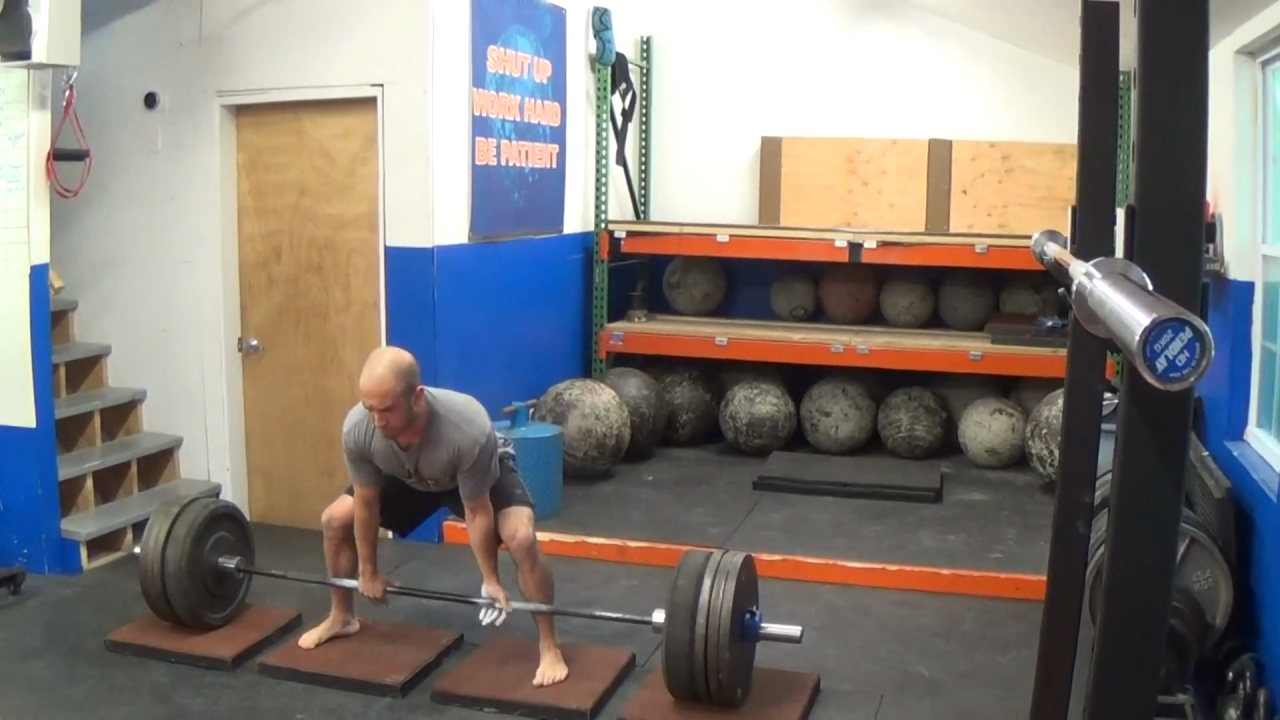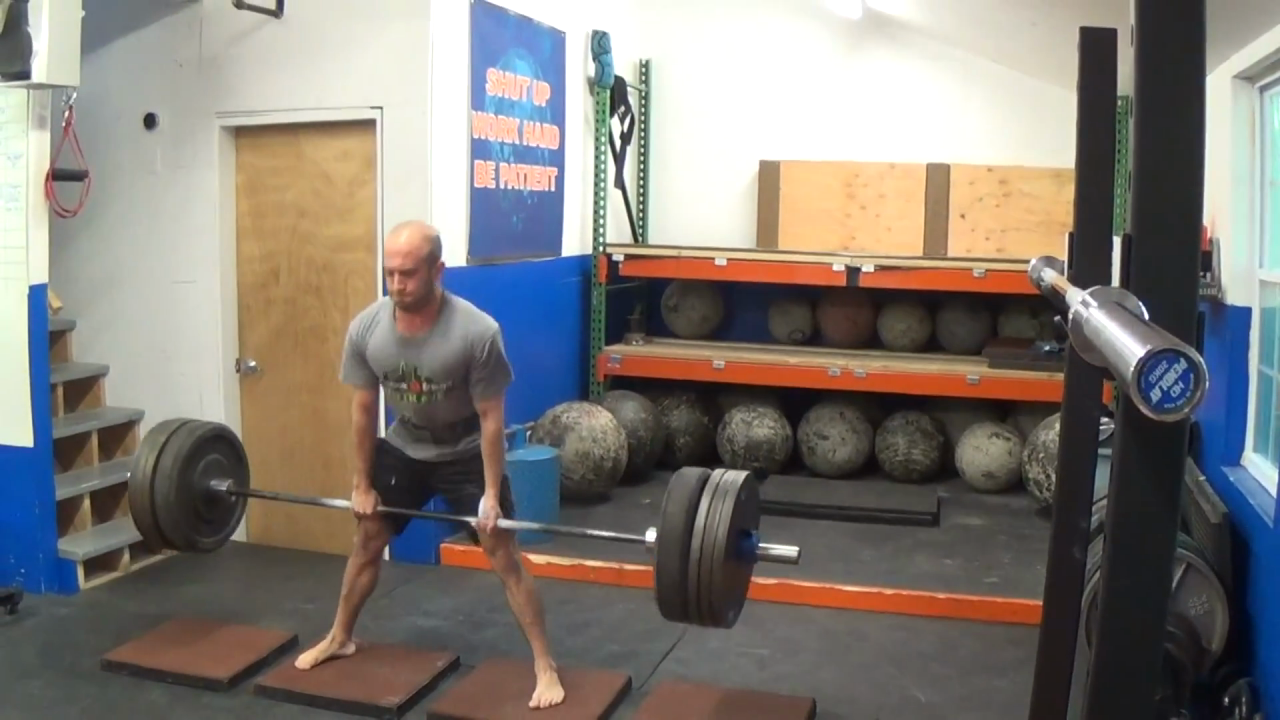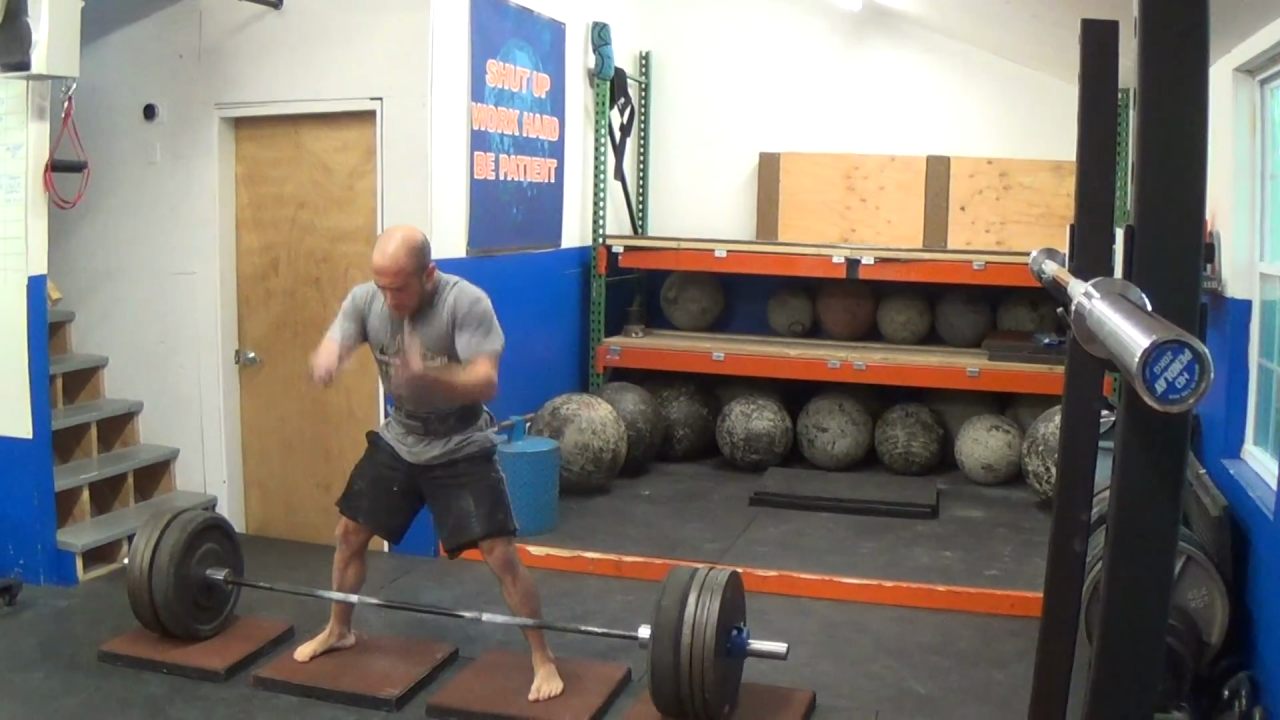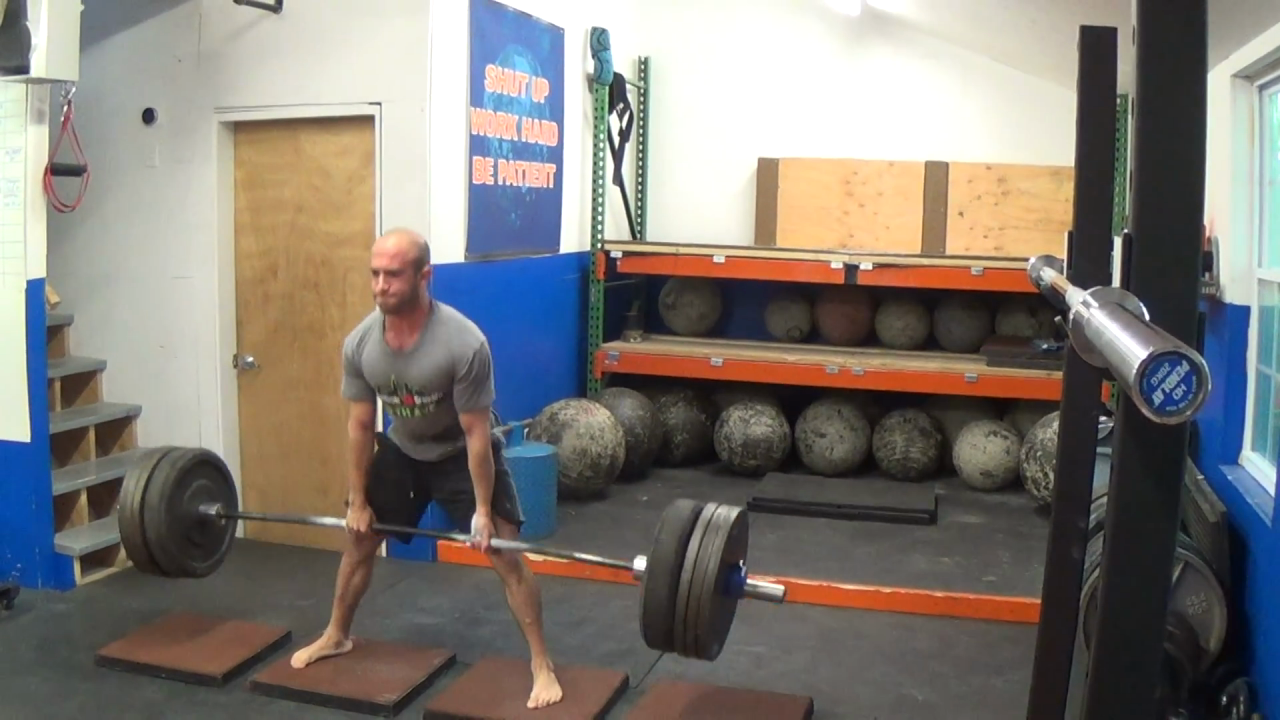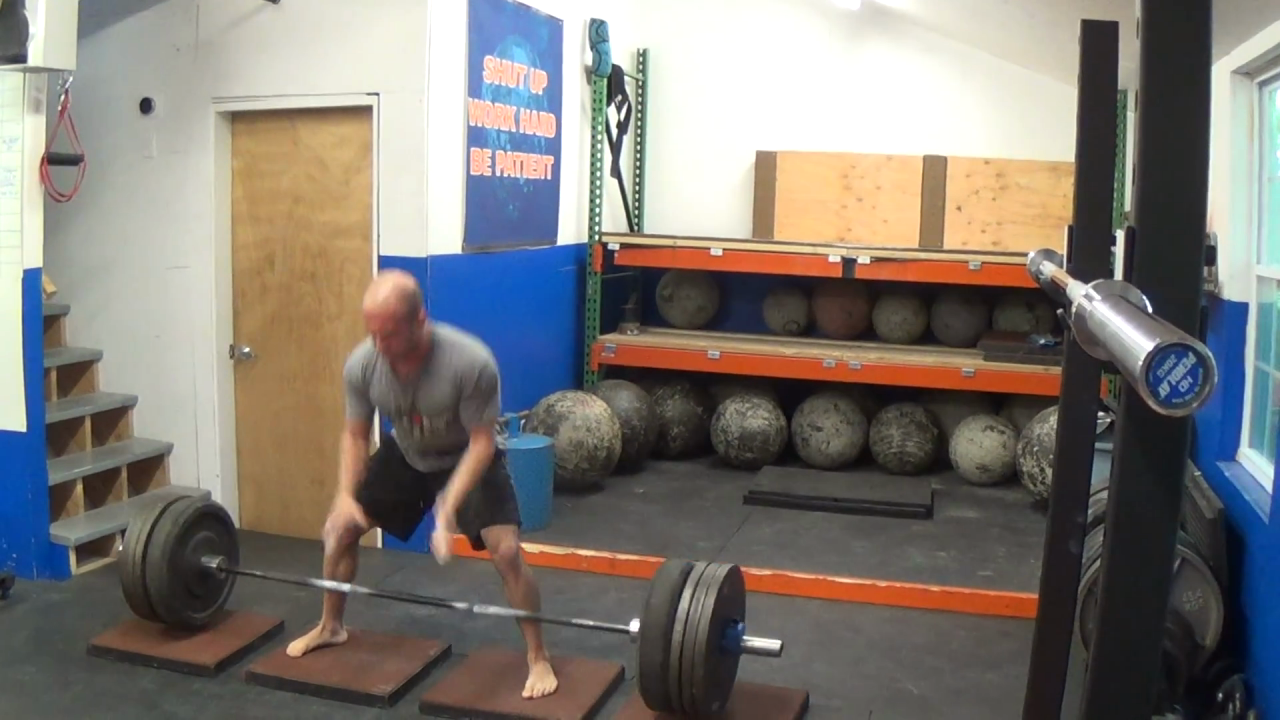
dt=1s
person 1, frame 1
left shoulder: (469, 429)
right shoulder: (357, 430)
left elbow: (477, 511)
right elbow: (366, 503)
left wrist: (490, 581)
right wrist: (368, 570)
left hip: (482, 474)
left knee: (521, 538)
right knee: (335, 521)
left ankle: (549, 647)
right ankle: (341, 618)
person 1, frame 2
left shoulder: (477, 332)
right shoulder: (365, 328)
left elbow: (491, 416)
right elbow: (364, 409)
left wrist: (492, 494)
right wrist: (361, 483)
left hip: (466, 452)
right hip: (403, 449)
left knee: (503, 557)
right knee: (366, 543)
left ankle: (545, 669)
right ankle: (339, 639)
person 1, frame 3
left shoulder: (466, 302)
right shoulder: (364, 300)
left elbow: (485, 381)
right elbow: (326, 353)
left wrist: (430, 374)
right wrist: (327, 357)
left hip: (462, 448)
right hip: (396, 441)
left knee: (501, 557)
right knee: (348, 536)
left ankle: (543, 661)
right ankle: (338, 631)
person 1, frame 4
left shoulder: (464, 343)
right shoulder: (358, 344)
left elbow: (476, 433)
right elbow: (360, 426)
left wrist: (482, 511)
right wrist: (357, 502)
left hip: (462, 451)
right hip: (401, 452)
left knee: (505, 553)
right knee: (358, 540)
left ankle: (542, 665)
right ankle: (336, 636)
person 1, frame 5
left shoulder: (469, 361)
right shoulder: (362, 363)
left elbow: (482, 443)
right elbow: (353, 435)
left wrist: (450, 506)
right wrist: (345, 498)
left hip: (470, 454)
right hip: (405, 455)
left knee: (506, 550)
right knee: (338, 530)
left ankle: (537, 658)
right ankle: (330, 627)
